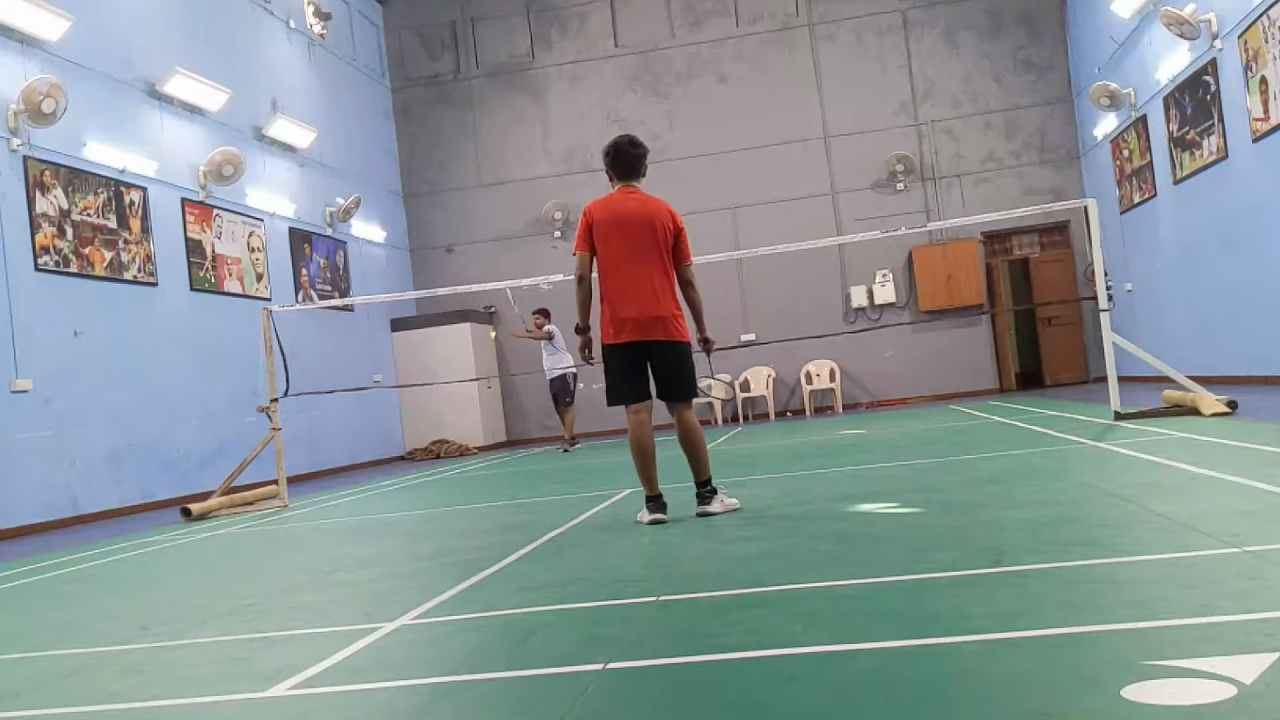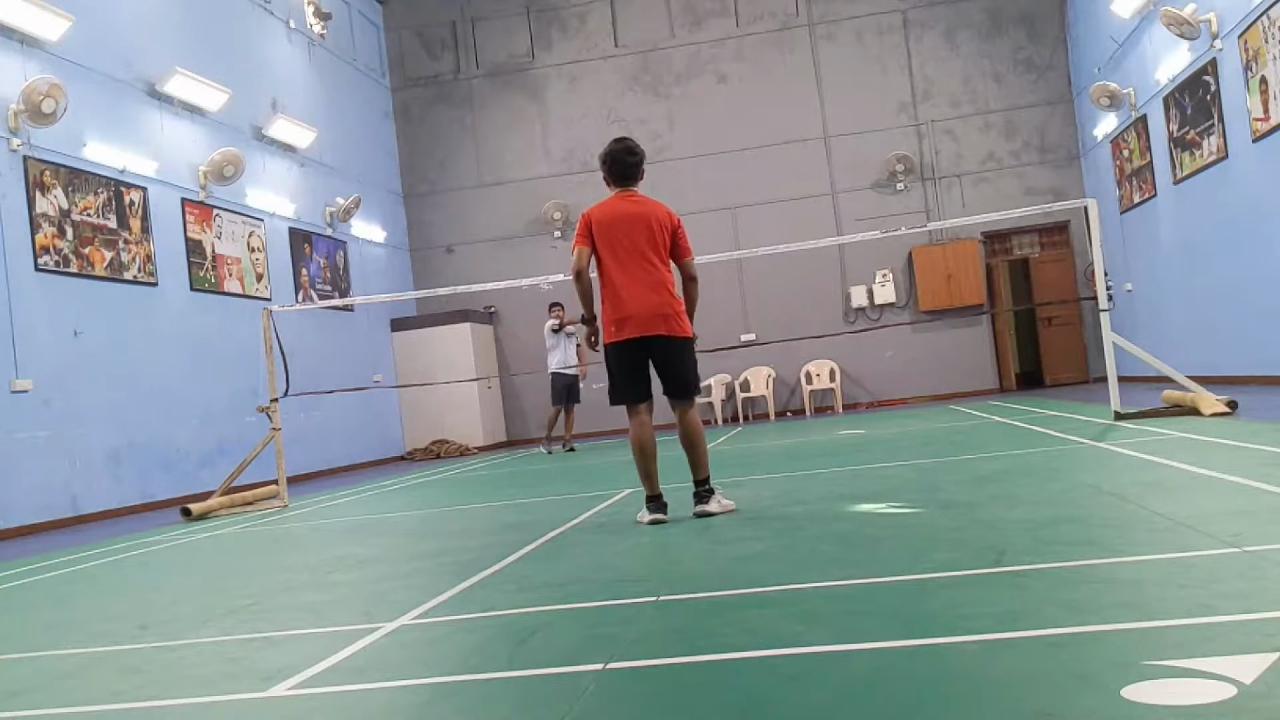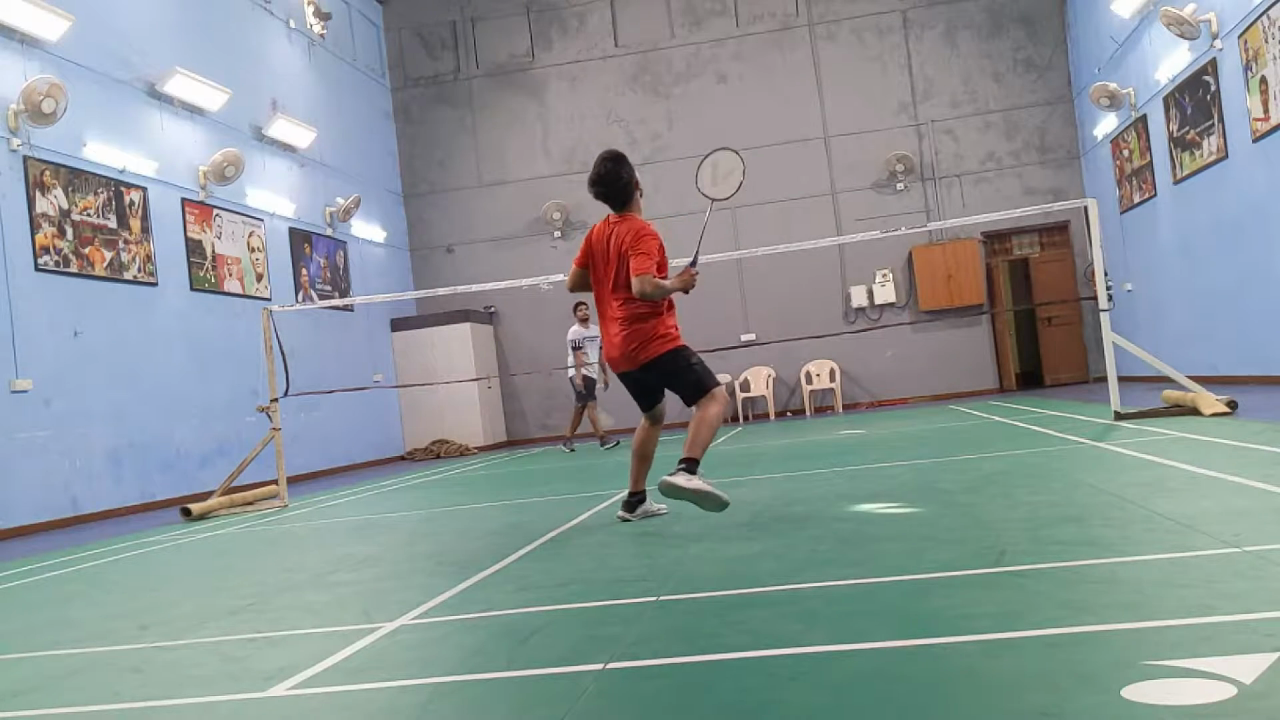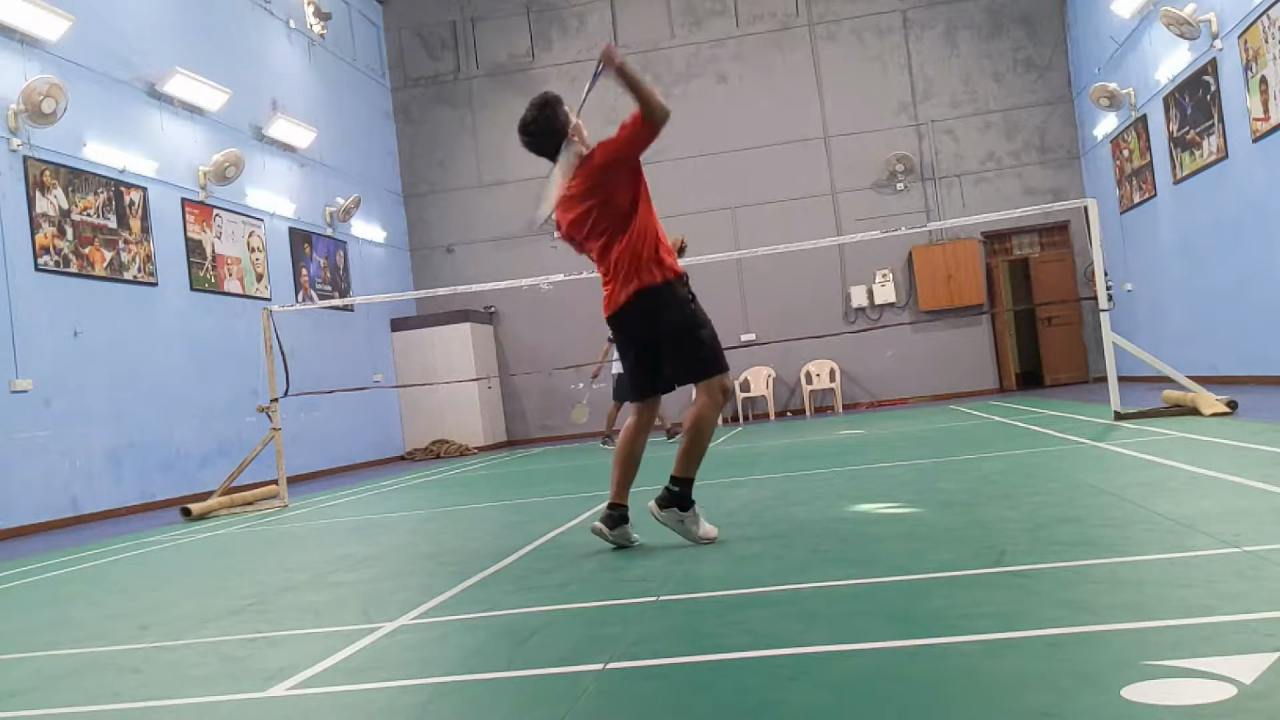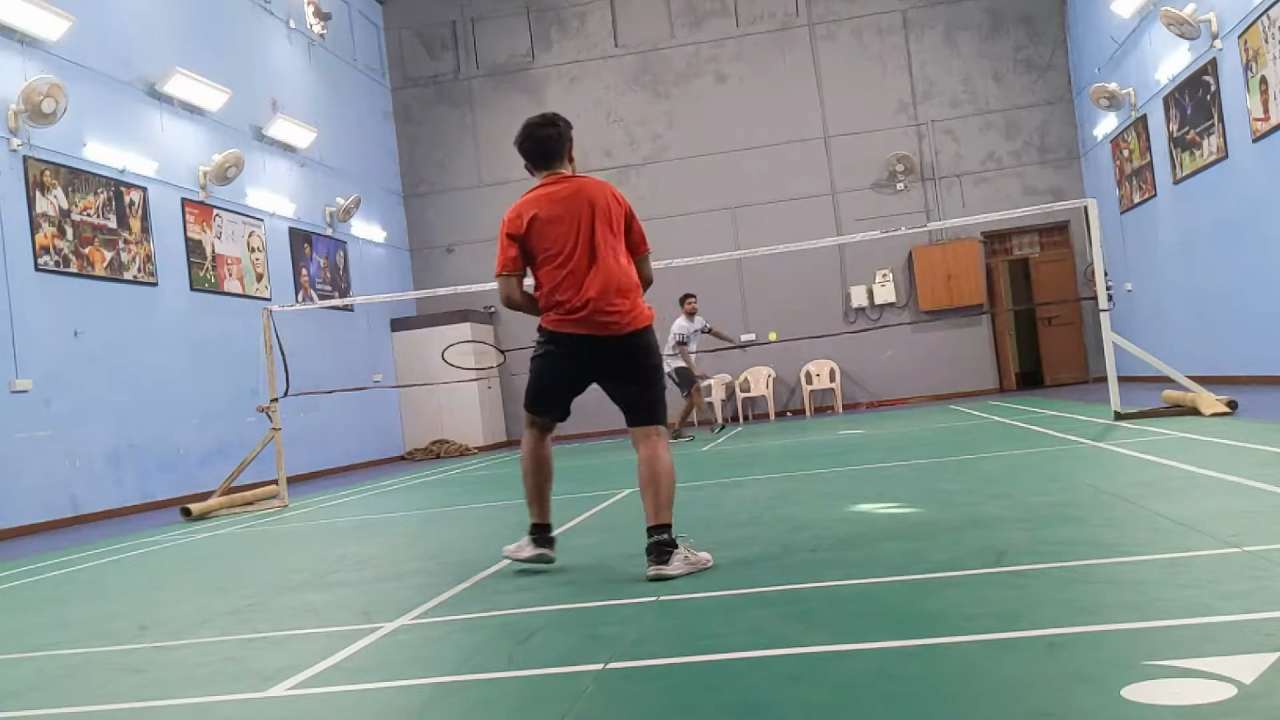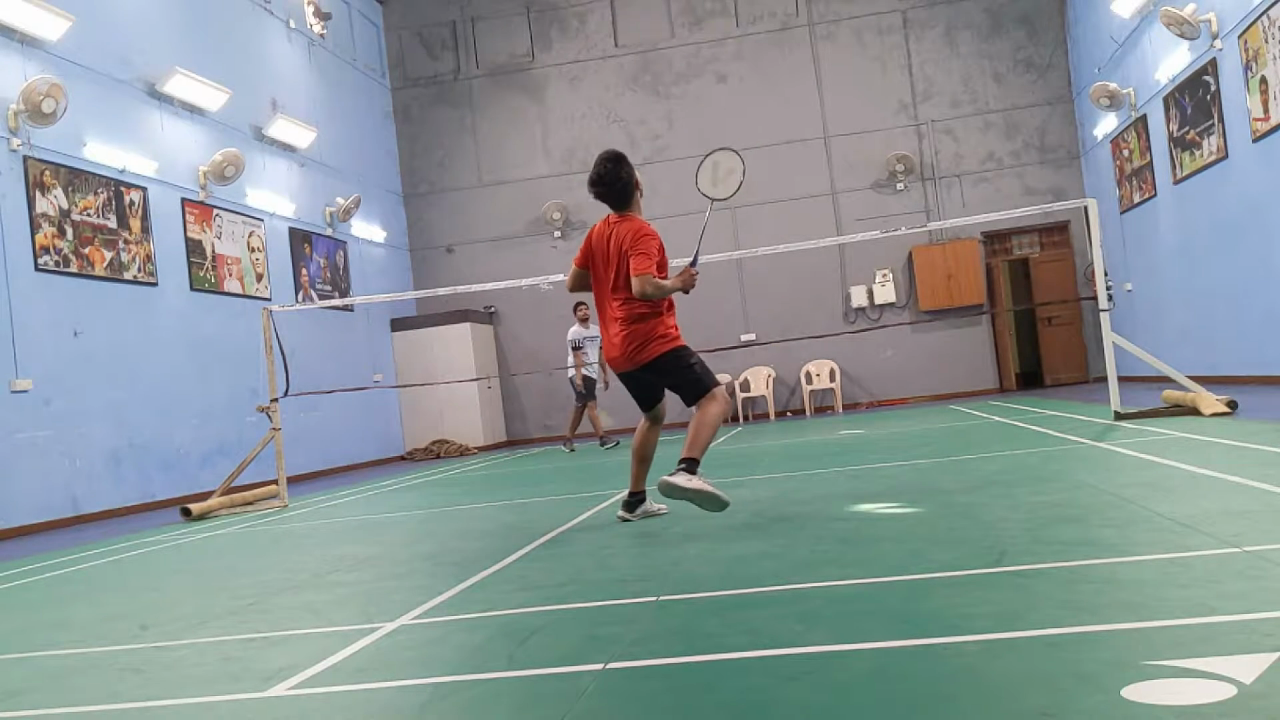
dt=0.5s
person 1, frame 1
left shoulder: (593, 213)
right shoulder: (666, 212)
left elbow: (582, 276)
right elbow: (687, 279)
left wrist: (583, 328)
right wrist: (701, 328)
left hip: (619, 329)
right hip: (667, 324)
left knee: (637, 412)
right knee: (682, 409)
left ankle: (654, 502)
right ankle: (707, 494)
person 1, frame 2
left shoulder: (592, 217)
right shoulder: (664, 213)
left elbow: (579, 270)
right elbow: (690, 274)
left wrist: (590, 319)
right wrist: (689, 319)
left hip: (621, 326)
right hip: (668, 320)
left knee: (639, 412)
right knee: (685, 406)
left ankle: (654, 502)
right ankle: (705, 494)
person 1, frame 3
left shoulder: (599, 233)
right shoulder: (643, 233)
left elbow: (574, 283)
right elbow: (644, 289)
right wrist: (680, 283)
left hip: (620, 349)
right hip: (655, 342)
left knee: (652, 416)
right knee: (712, 397)
left ankle: (635, 500)
right ankle: (685, 473)
person 1, frame 4
left shoulder: (564, 209)
right shoulder: (603, 162)
right elbow: (659, 113)
right wrist: (622, 69)
left hip: (621, 302)
right hip: (659, 288)
left knee: (643, 411)
right knee: (715, 386)
left ankle: (616, 515)
right ankle: (676, 497)
person 1, frame 5
left shoulder: (520, 214)
right shoulder: (608, 194)
left elbow: (509, 294)
right elbow: (645, 273)
left hip: (564, 336)
right hip: (625, 327)
left knee: (537, 428)
right knee: (650, 434)
left ankle: (540, 536)
right ankle: (663, 547)
person 1, frame 6
left shoulder: (597, 232)
right shoulder: (642, 234)
left elbow: (574, 283)
right elbow: (644, 288)
right wrist: (678, 282)
left hip: (619, 350)
right hip: (654, 342)
left knee: (654, 416)
right knee: (714, 399)
left ankle: (634, 500)
right ankle: (686, 472)
